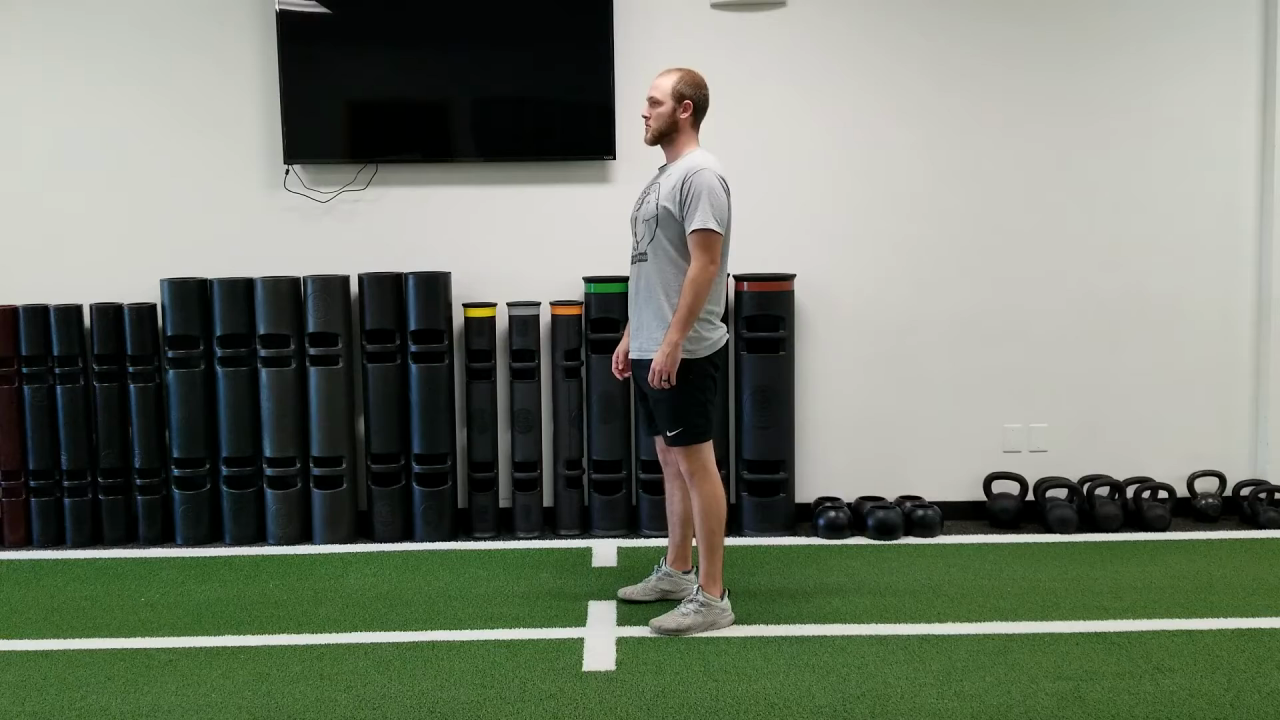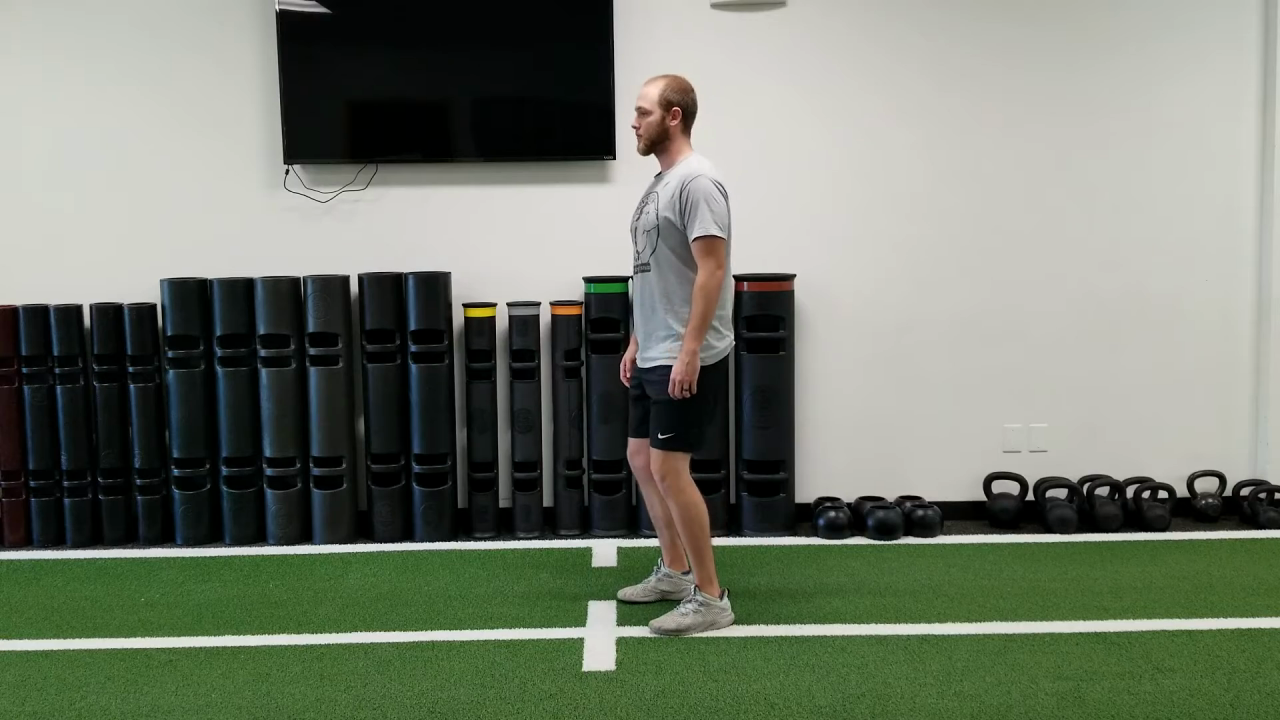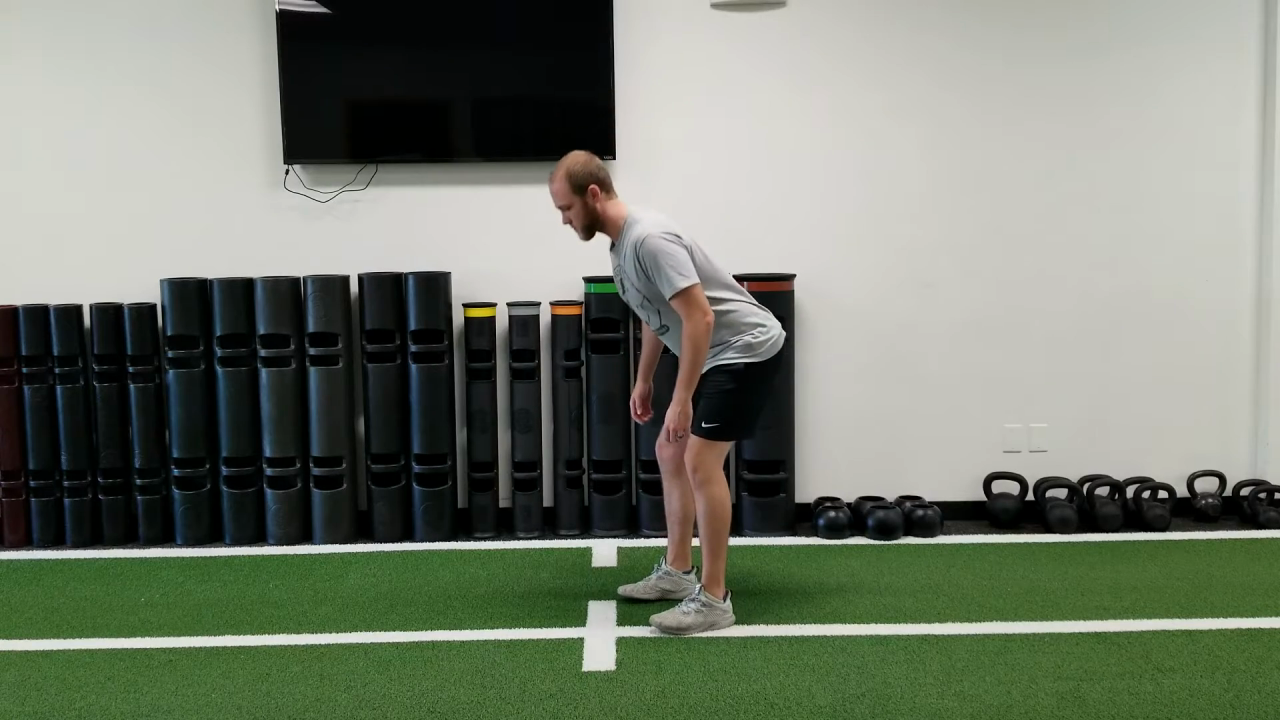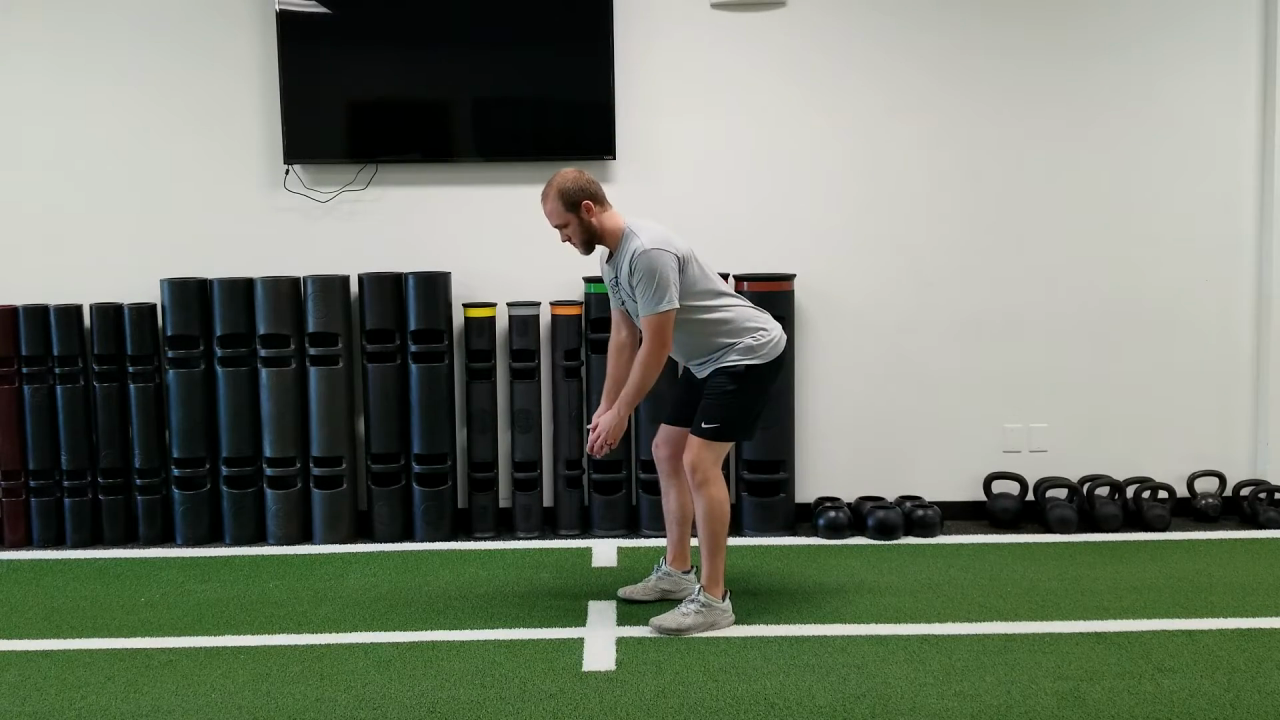
dt=1s
person 1, frame 1
left shoulder: (700, 174)
right shoulder: (665, 176)
left elbow: (703, 264)
left wrist: (672, 345)
right wrist: (631, 337)
left hip: (683, 353)
right hip: (653, 350)
left knee: (695, 465)
right knee: (670, 462)
left ankle: (711, 596)
right ankle: (675, 571)
person 1, frame 2
left shoulder: (696, 181)
right shoulder: (660, 183)
left elbow: (712, 270)
left wrist: (689, 352)
right wrist: (635, 344)
left hip: (685, 359)
right hip: (655, 357)
left knee: (668, 470)
right knee: (642, 460)
left ankle: (710, 597)
right ankle: (674, 572)
person 1, frame 3
left shoulder: (649, 239)
right shoulder: (622, 243)
left elbow: (700, 318)
right elbow: (656, 316)
left wrist: (682, 401)
right wrist: (642, 381)
left hip: (748, 348)
right hip: (716, 351)
left knee: (700, 461)
right knee: (670, 453)
left ankle: (713, 599)
right ankle: (677, 571)
person 1, frame 4
left shoulder: (648, 252)
right shoulder: (612, 258)
left elbow: (656, 347)
right elbow: (623, 336)
left wrist: (620, 415)
right wrist: (604, 408)
left hip: (749, 351)
right hip: (710, 356)
left knee: (699, 463)
right knee: (667, 452)
left ankle: (713, 599)
right ankle: (677, 572)
